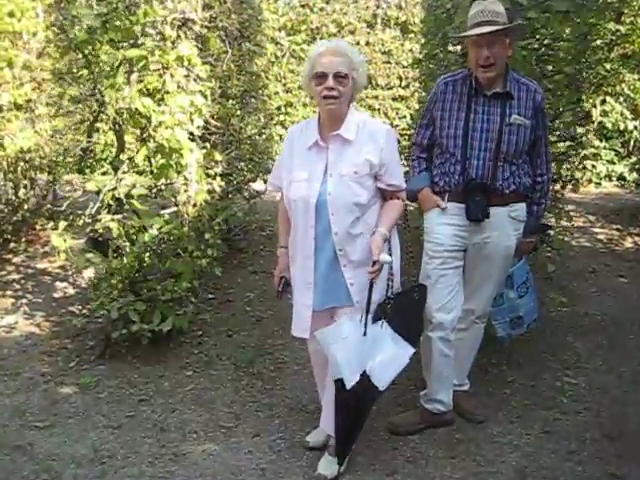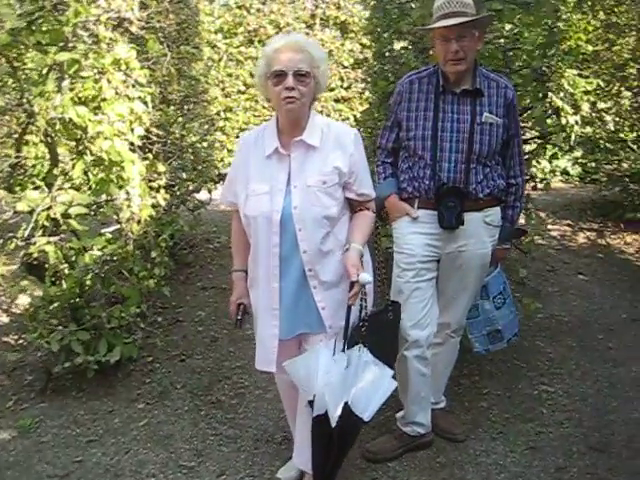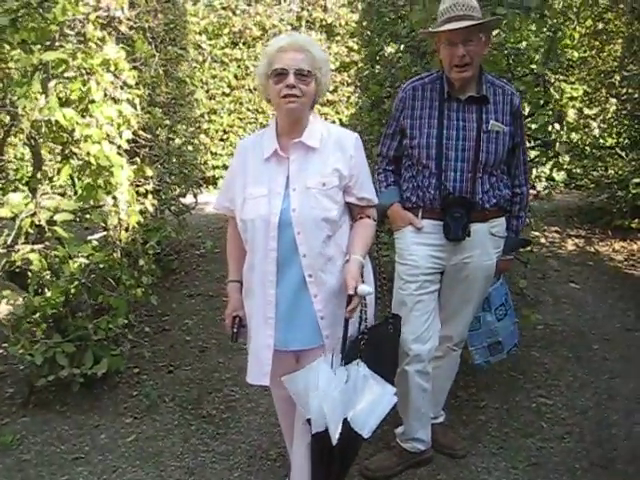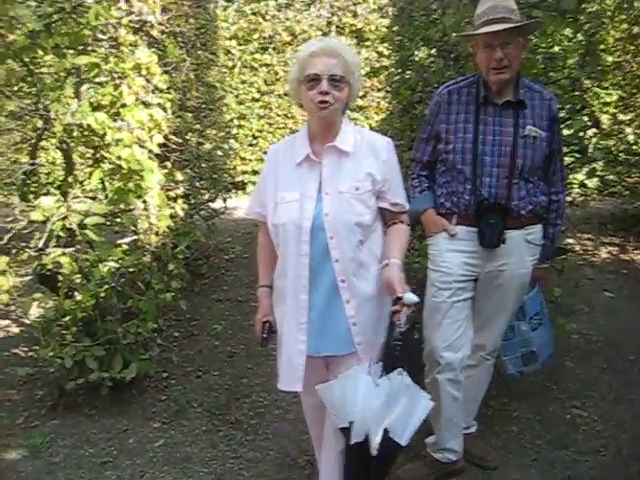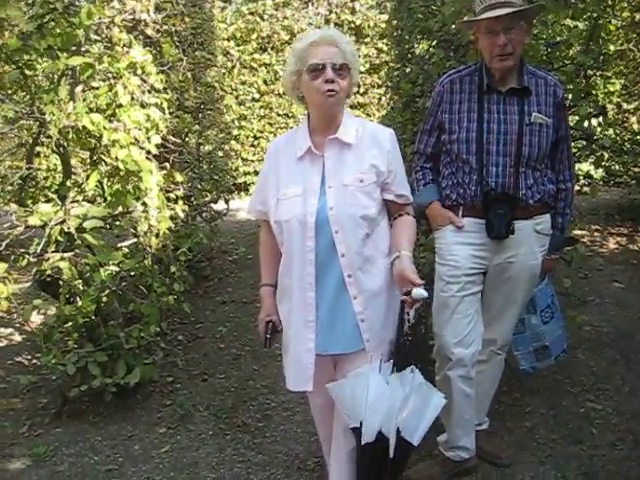
dt=0.5s
person 1, frame 1
left shoulder: (531, 96)
right shoulder: (445, 88)
left elbow: (541, 168)
right elbow: (421, 147)
left wrist: (531, 226)
right wrist: (421, 188)
left hip: (502, 218)
right hip: (448, 212)
left knee: (475, 311)
right knee: (439, 313)
left ankle: (457, 385)
right ankle: (436, 402)
person 1, frame 2
left shoulder: (502, 93)
right shoulder: (410, 88)
left elbow: (513, 169)
right elbow: (385, 152)
left wrist: (505, 232)
right wrist: (388, 196)
left hip: (475, 224)
right hip: (417, 221)
left knee: (450, 324)
right knee: (414, 329)
left ankle: (433, 402)
right ankle: (415, 423)
person 1, frame 3
left shoulder: (507, 100)
right shoulder: (413, 93)
left elbow: (518, 176)
right elbow: (387, 159)
left wrist: (510, 240)
right wrist: (391, 205)
left hip: (481, 235)
right hip: (422, 230)
left knee: (451, 337)
right knee: (415, 342)
left ankle: (432, 417)
right ankle: (414, 440)
person 1, frame 4
left shoulder: (544, 106)
right shoulder: (448, 98)
left elbow: (554, 184)
right elbow: (419, 165)
left wrist: (545, 251)
right wrist: (425, 211)
left hip: (516, 243)
right hip: (455, 237)
left knee: (484, 347)
right knee: (445, 351)
left ankle: (463, 429)
person 1, frame 5
left shoulder: (550, 91)
right shoulder: (450, 88)
left elbow: (562, 172)
right elbow: (423, 158)
left wrist: (554, 241)
right wrist: (430, 204)
left hip: (525, 233)
right hip: (462, 229)
left knee: (495, 340)
right knee: (456, 346)
left ankle: (476, 425)
person 2, frame 1
left shoulder: (377, 134)
right shoulder: (296, 137)
left elbow: (395, 196)
right elbow: (286, 201)
left wrist: (380, 235)
right wrist: (283, 251)
left hip: (358, 265)
right hip: (312, 265)
right knee: (319, 346)
left ankle: (336, 436)
right ankle: (332, 420)
person 2, frame 2
left shoulder: (344, 139)
right shoulder: (249, 145)
left elbow: (364, 207)
right elbow: (241, 217)
left wrist: (354, 250)
right wrist: (239, 274)
left hip: (328, 286)
right hip: (275, 288)
right knee: (287, 376)
person 2, frame 3
left shoulder: (344, 144)
right shoulder: (248, 150)
left elbow: (364, 214)
right elbow: (236, 225)
left wrist: (354, 260)
right wrist: (234, 287)
left hip: (327, 298)
right hip: (271, 299)
right knee: (284, 393)
person 2, frame 4
left shoulder: (377, 149)
right shoulder: (279, 155)
left elbow: (397, 220)
right elbow: (268, 231)
left wrist: (392, 266)
right wrist: (265, 292)
left hip: (359, 307)
right hip: (302, 307)
right knee: (315, 402)
person 2, frame 5
left shoulder: (378, 140)
right shoulder: (280, 150)
left elbow: (401, 211)
right elbow: (269, 227)
left wrist: (402, 257)
right wrist: (268, 291)
left hip: (365, 304)
right hip: (308, 306)
right knee: (323, 405)
